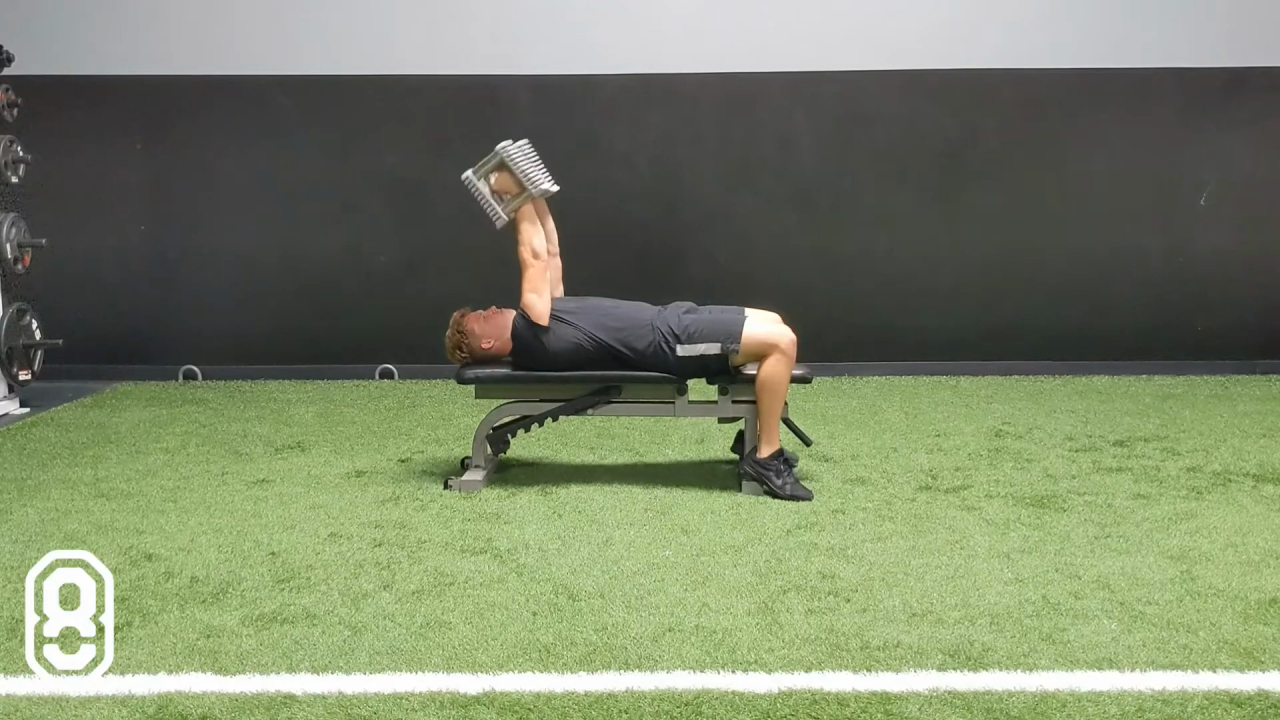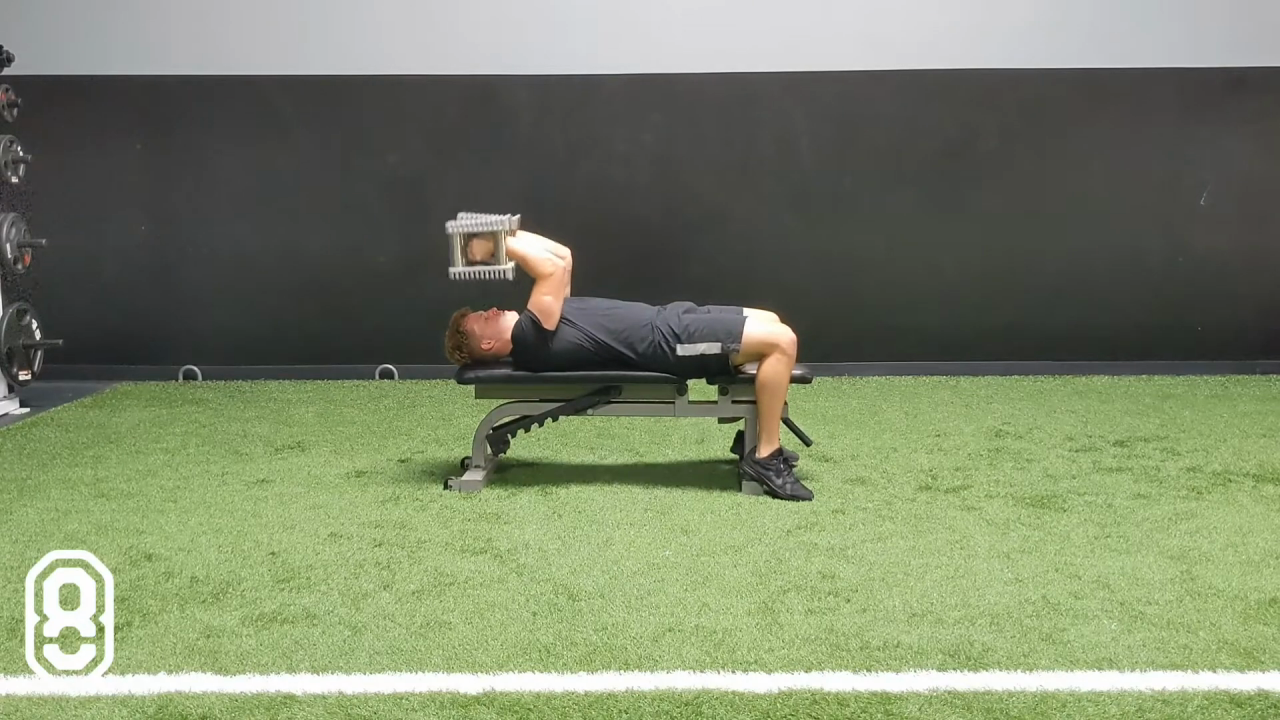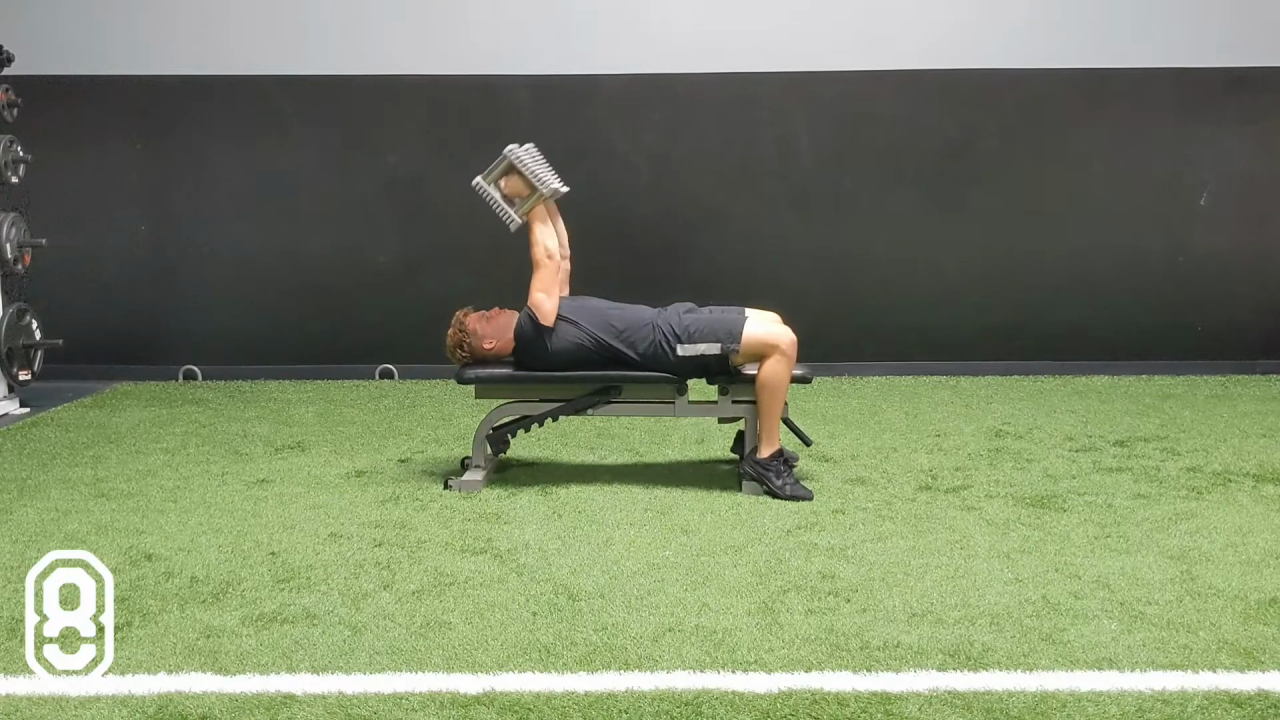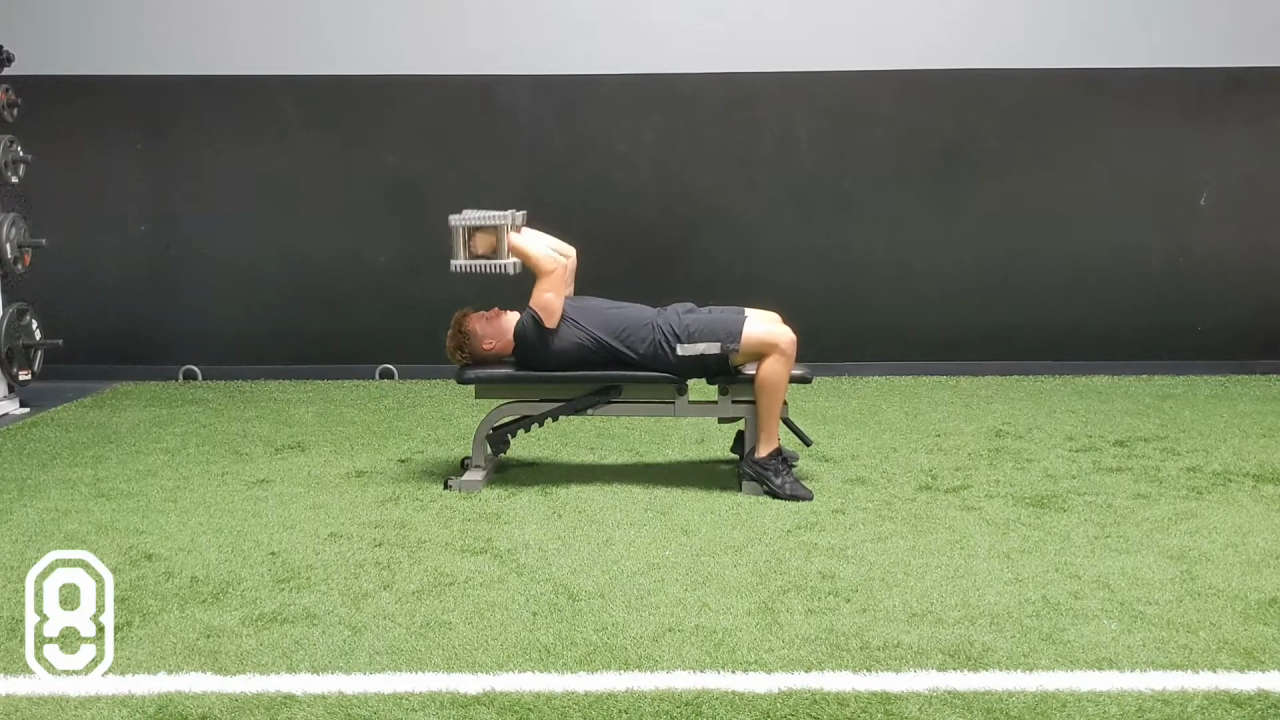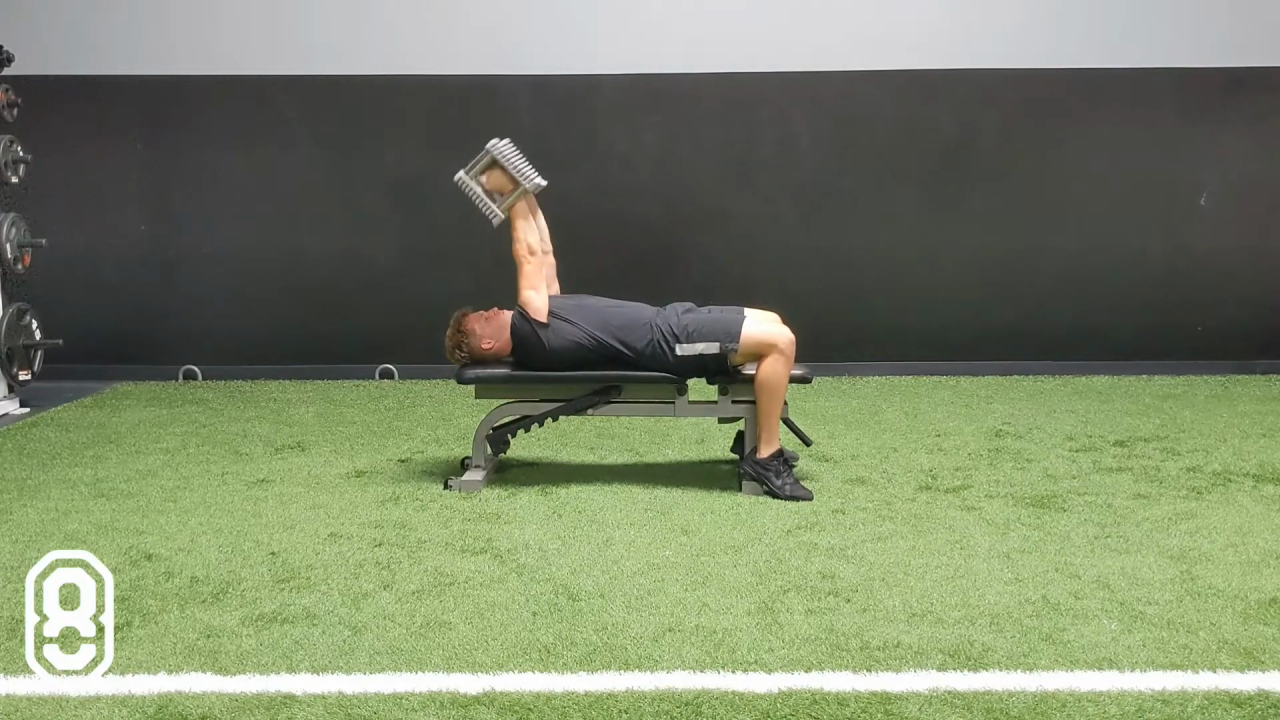
dt=1s
person 1, frame 1
left shoulder: (538, 321)
right shoulder: (530, 340)
left elbow: (551, 256)
right elbow: (535, 259)
left wrist: (531, 195)
right wrist: (518, 195)
left hip: (665, 320)
right hip: (668, 342)
left knee: (772, 323)
right knee: (780, 342)
left ankle: (762, 436)
right ankle: (765, 457)
person 1, frame 2
left shoulder: (534, 329)
right shoulder: (530, 342)
left elbow: (562, 257)
right elbow: (552, 269)
left wrist: (506, 236)
right wrist: (500, 244)
left hip: (664, 320)
right hip: (665, 341)
left knee: (770, 324)
right knee: (781, 341)
left ankle: (761, 438)
right ankle: (765, 457)
person 1, frame 3
left shoulder: (538, 323)
right shoulder: (533, 339)
left elbow: (561, 259)
right elbow: (548, 260)
left wrist: (540, 197)
right wrist: (530, 198)
left hip: (665, 322)
right hip: (668, 342)
left knee: (771, 324)
right knee: (781, 342)
left ankle: (763, 440)
right ankle: (765, 458)
person 1, frame 4
left shoulder: (535, 329)
right shoulder: (532, 339)
left elbow: (567, 256)
right elbow: (555, 265)
left wrist: (512, 232)
right wrist: (502, 238)
left hip: (665, 322)
right hip: (666, 341)
left knee: (772, 324)
right knee: (780, 342)
left ankle: (761, 438)
right ankle: (764, 457)
person 1, frame 5
left shoulder: (536, 318)
right shoulder: (530, 339)
left elbow: (543, 255)
right elbow: (531, 256)
left wrist: (522, 194)
right wrist: (511, 193)
left hip: (665, 321)
right hip: (668, 342)
left knee: (771, 324)
right knee: (779, 341)
left ankle: (762, 437)
right ankle: (765, 458)
